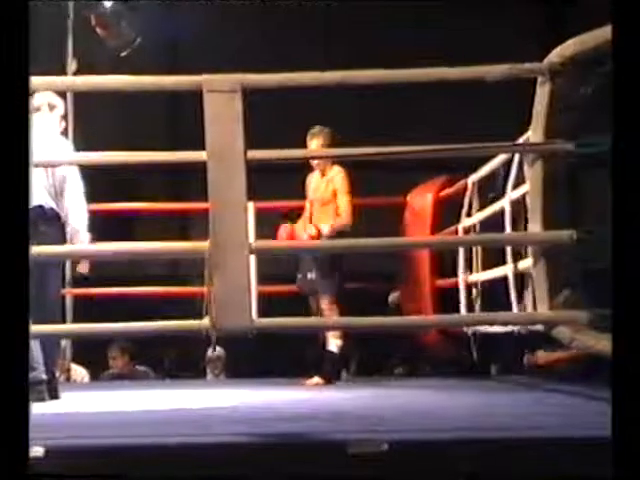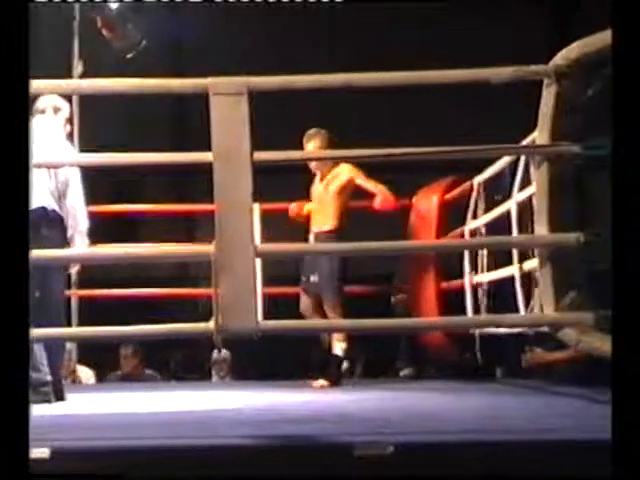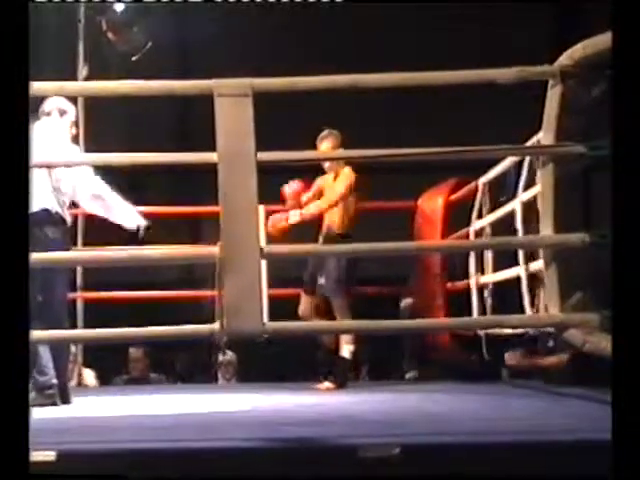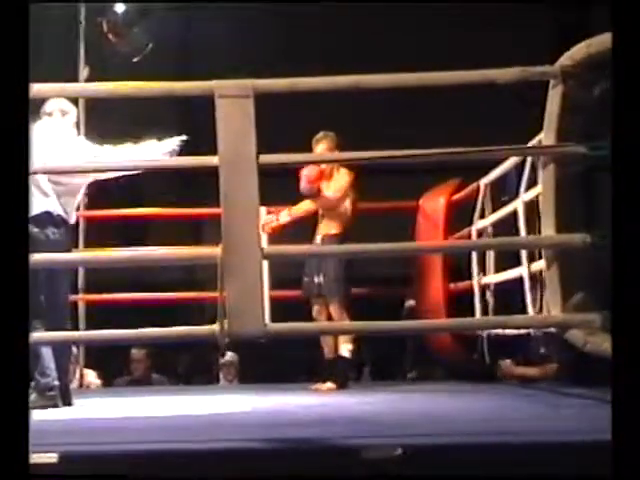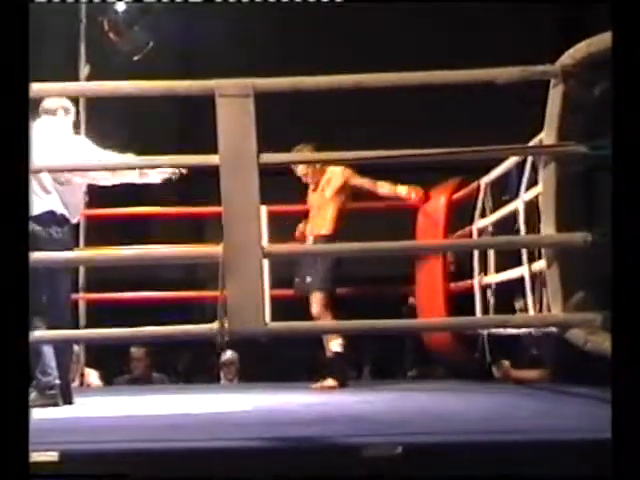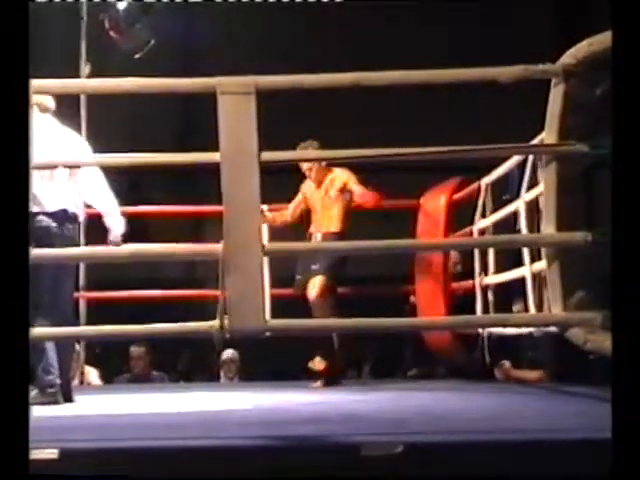
dt=0.3s
person 1, frame 1
right shoulder: (56, 142)
right elbow: (72, 196)
right wrist: (79, 240)
right hip: (45, 225)
left knee: (38, 304)
right knee: (47, 306)
right ankle: (47, 380)
person 1, frame 2
right shoulder: (58, 144)
right elbow: (72, 198)
right wrist: (78, 241)
left hip: (37, 226)
right hip: (47, 226)
left knee: (34, 308)
right knee: (50, 308)
left ankle: (40, 382)
right ankle: (51, 382)
person 1, frame 3
left shoulder: (32, 143)
right shoulder: (60, 146)
right elbow: (90, 189)
right wrist: (129, 214)
left hip: (36, 227)
right hip: (48, 228)
left knee: (36, 309)
right knee: (54, 310)
left ankle: (44, 384)
right ankle: (58, 385)
person 1, frame 4
left shoulder: (34, 141)
right shoulder: (65, 143)
right elbow: (113, 158)
right wrist: (160, 149)
left hip: (35, 228)
right hip: (51, 229)
left knee: (37, 311)
right knee: (56, 311)
left ankle: (47, 386)
right ankle: (59, 387)
person 1, frame 5
left shoulder: (33, 138)
right shoulder: (68, 142)
right elbow: (112, 165)
right wrist: (160, 168)
left hip: (34, 227)
right hip: (54, 229)
left knee: (37, 309)
right knee: (58, 309)
left ankle: (47, 385)
right ankle: (61, 385)
person 1, frame 6
left shoulder: (33, 137)
right shoulder: (71, 139)
right elbow: (94, 184)
right wrist: (114, 222)
left hip: (38, 222)
right hip: (65, 225)
left knee: (40, 307)
right knee: (61, 306)
left ankle: (48, 384)
right ankle: (63, 383)
person 2, frame 1
left shoulder: (340, 176)
right shoulder: (311, 179)
left elbow: (345, 218)
left wrist: (320, 230)
right wrist: (297, 229)
left knee: (329, 306)
right knee: (317, 309)
left ankle: (329, 369)
right ankle: (332, 361)
person 2, frame 2
left shoulder: (344, 172)
right shoulder: (317, 179)
left elbow: (373, 186)
left wrist: (383, 195)
right wrist: (304, 210)
left hip: (330, 242)
right hip: (312, 243)
left knee: (331, 308)
right knee: (306, 307)
left ankle: (333, 371)
right ankle: (334, 353)
person 2, frame 3
left shoulder: (348, 177)
right shoulder: (324, 179)
left elbow: (328, 203)
right elbow: (309, 200)
left wrist: (297, 215)
right wrist: (295, 201)
left hip: (339, 245)
right hip: (322, 244)
left knee: (341, 312)
right knee: (306, 310)
left ankle: (340, 374)
right ankle: (332, 357)
person 2, frame 4
left shoulder: (345, 176)
right shoulder: (321, 177)
left elbow: (323, 201)
right elbow: (313, 201)
left wrist: (293, 207)
left hip: (335, 244)
right hip: (317, 245)
left knee: (337, 311)
right knee: (319, 313)
left ankle: (341, 375)
right ankle: (330, 371)
person 2, frame 5
left shoulder: (339, 175)
right shoulder: (312, 186)
left elbow: (375, 186)
left wrist: (404, 191)
right wrist: (305, 227)
left hip: (325, 246)
right hip: (309, 247)
left knee: (319, 309)
right knee: (319, 312)
left ankle: (338, 373)
right ankle: (332, 369)
person 2, frame 6
left shoulder: (341, 176)
right shoulder: (307, 186)
left elbow: (361, 193)
right elbow: (291, 214)
left wrist: (367, 196)
right wrist: (268, 216)
left hip: (333, 243)
right hip: (313, 244)
left knee: (314, 294)
right knee: (323, 304)
left ankle: (325, 351)
right ankle: (331, 368)
